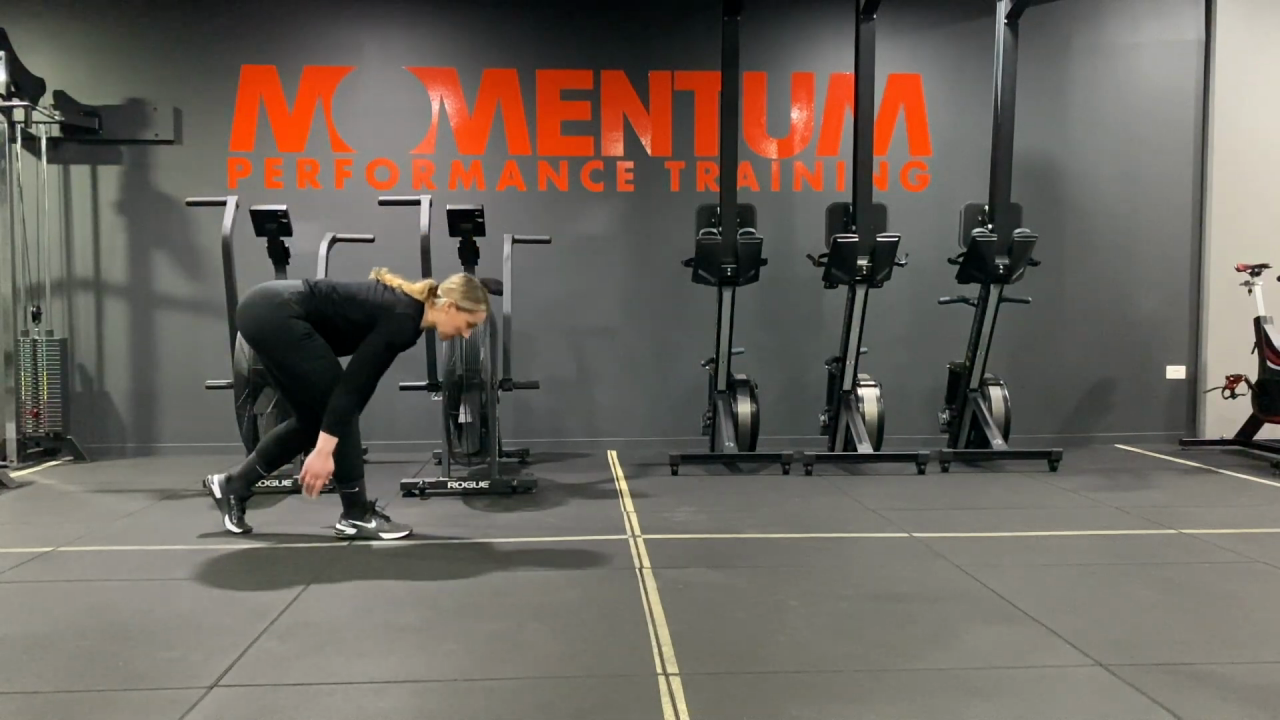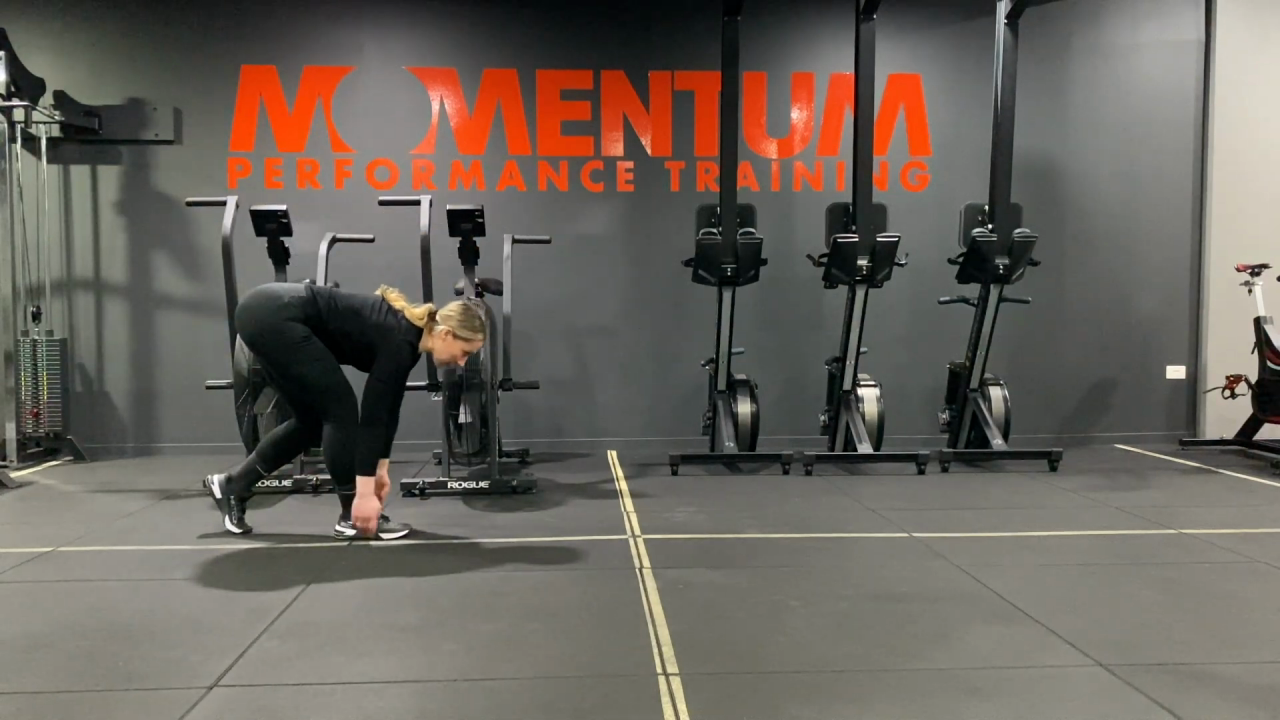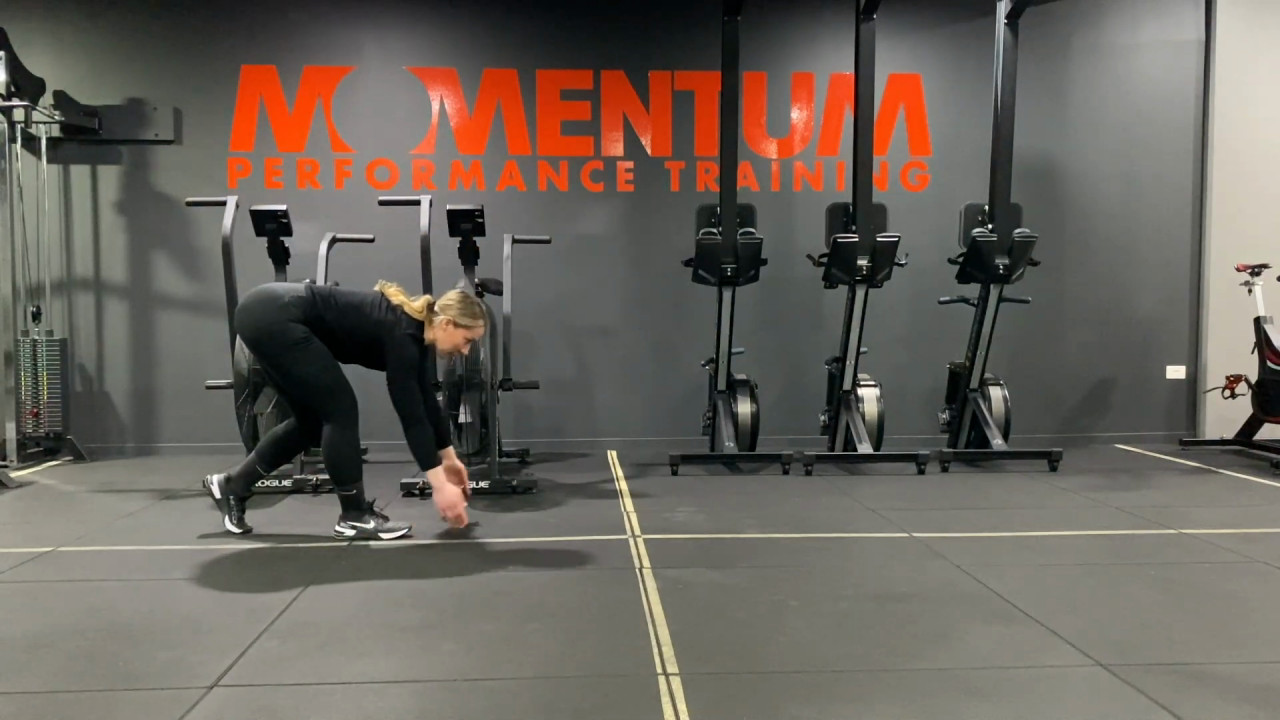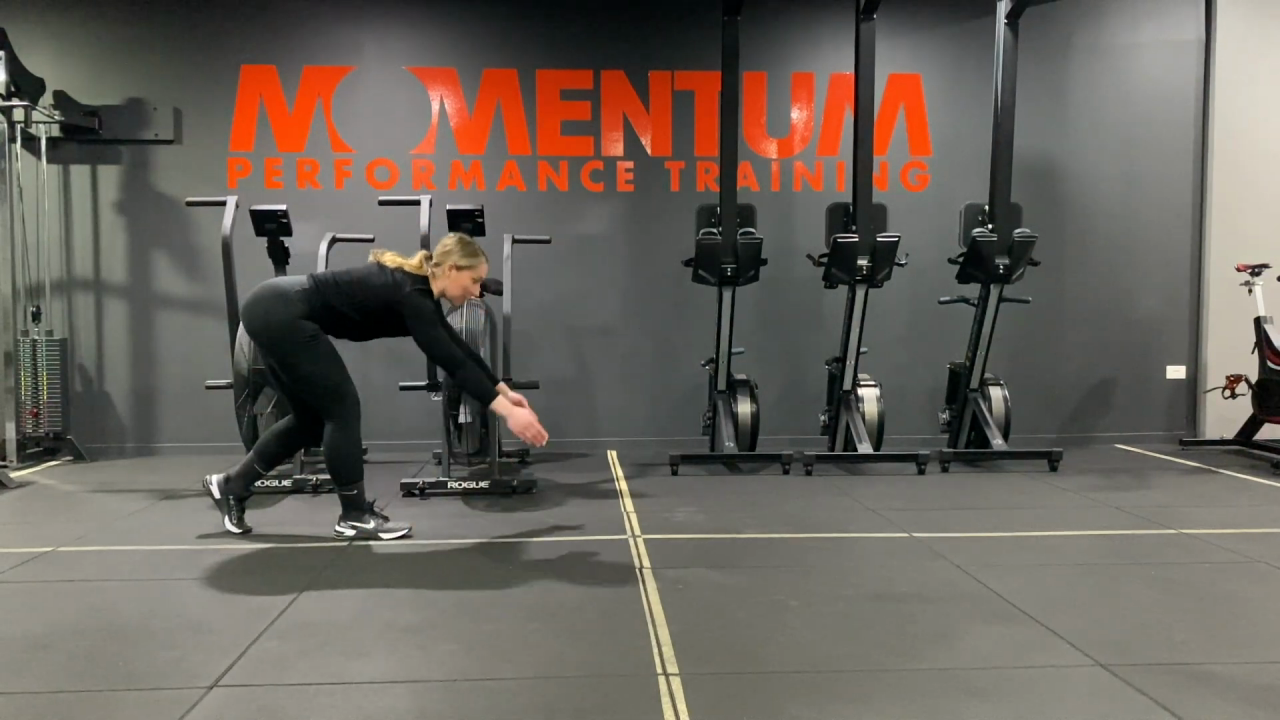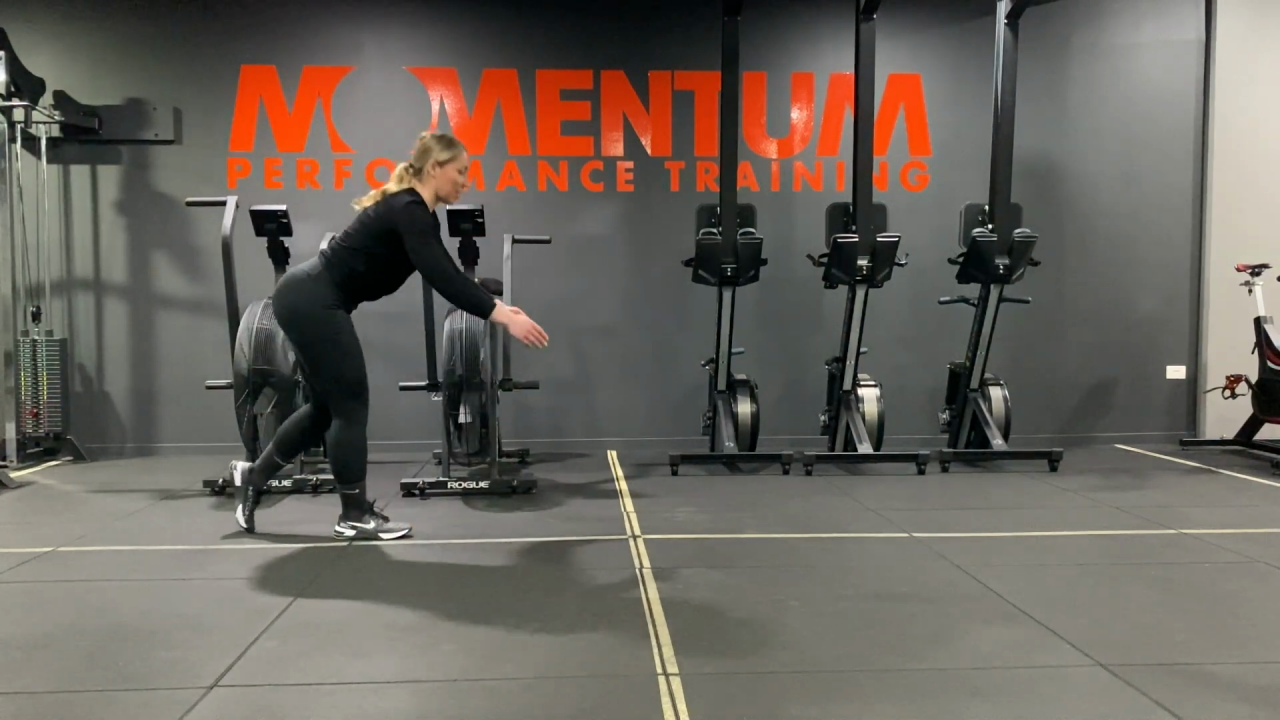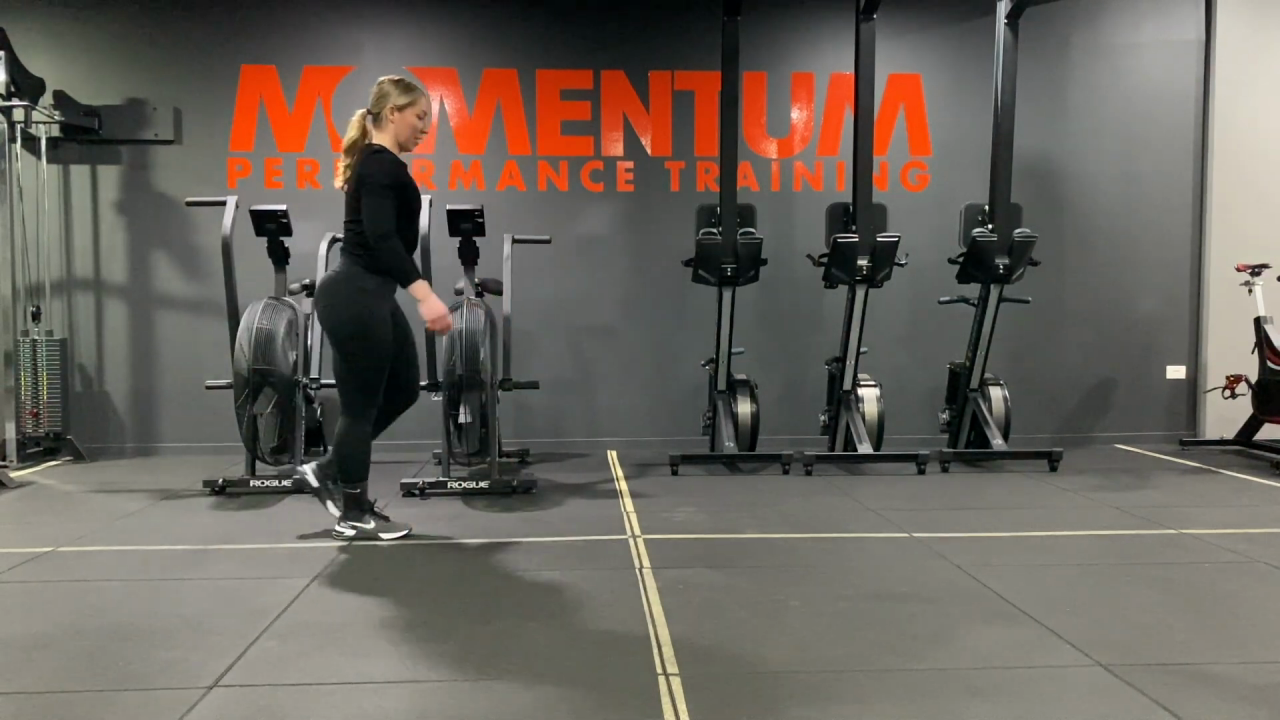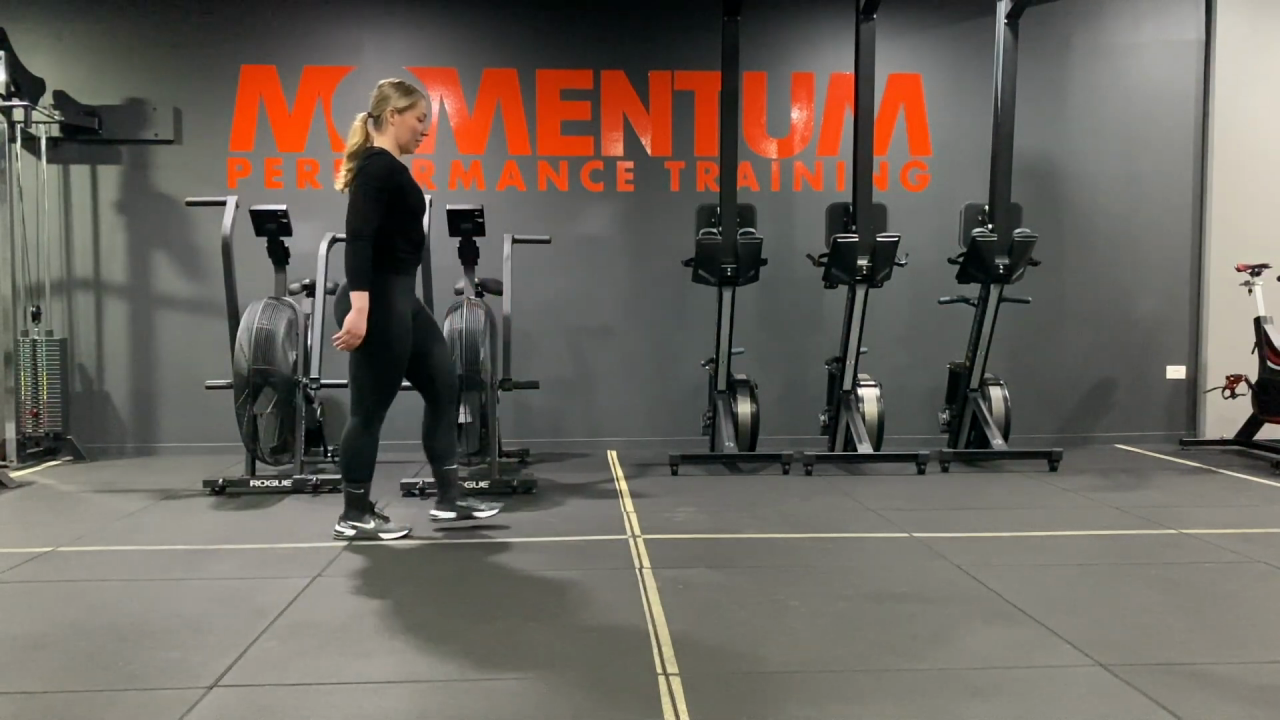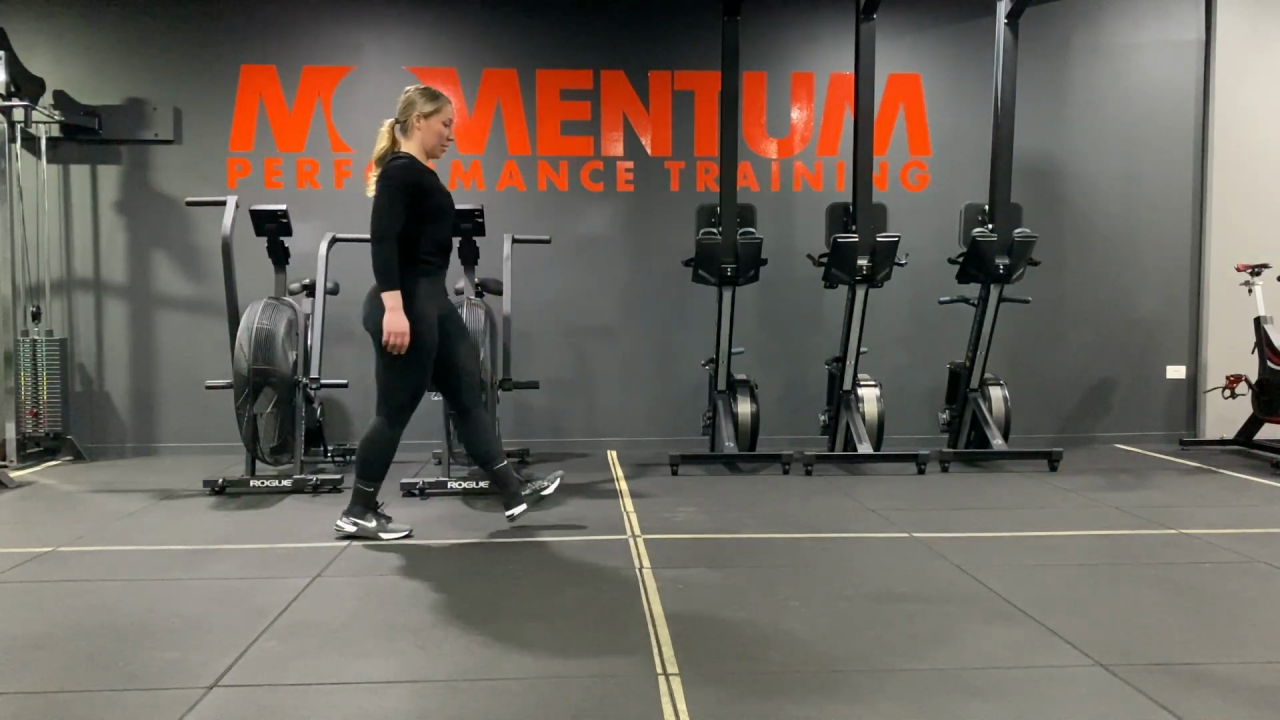
dt=0.3s
person 1, frame 1
left shoulder: (406, 309)
right shoulder: (403, 320)
left elbow: (361, 380)
right elbow: (352, 384)
right wrist: (324, 451)
left hip: (267, 313)
right hip: (275, 317)
left knee: (312, 420)
right knee: (333, 413)
left ankle: (233, 486)
right ankle: (357, 515)
person 1, frame 2
left shoulder: (408, 335)
right shoulder: (399, 342)
left elbow: (388, 411)
right elbow: (373, 416)
left wrist: (381, 468)
right wrist: (365, 493)
left hip: (265, 314)
right hip: (273, 318)
left knee: (313, 418)
right knee: (339, 409)
left ankle: (232, 486)
right ankle: (353, 517)
person 1, frame 3
left shoulder: (412, 330)
right shoulder: (402, 337)
left elbow: (424, 402)
right elbow: (411, 415)
left wrist: (447, 456)
right wrist: (439, 483)
left hip: (265, 315)
right hip: (273, 319)
left knee: (312, 418)
right knee: (339, 410)
left ankle: (232, 486)
right ankle: (354, 515)
person 1, frame 4
left shoulder: (415, 291)
right shoulder: (411, 296)
left elbow: (456, 350)
right elbow: (450, 362)
left wrist: (505, 392)
right wrist: (504, 409)
left hip: (276, 315)
right hip: (281, 317)
left knee: (310, 418)
right knee: (342, 408)
left ankle: (232, 486)
right ankle: (355, 516)
person 1, frame 5
left shoulder: (410, 209)
right shoulder: (409, 211)
left elbow: (447, 273)
right elbow: (442, 278)
left wrist: (499, 307)
right wrist: (503, 316)
left hip: (307, 300)
right hip: (312, 303)
left knee: (330, 405)
right knee: (350, 405)
left ankle: (254, 475)
right ankle: (355, 517)
person 1, frame 6
left shoulder: (380, 162)
right shoulder: (379, 164)
right elbow: (382, 238)
left wrist: (415, 293)
right wrist: (424, 294)
left hip: (369, 295)
right hip: (356, 298)
left knee: (402, 391)
right knee: (362, 405)
left ankle: (327, 472)
right ankle: (354, 514)
person 1, frame 7
left shoulder: (389, 168)
right shoulder: (376, 167)
right elbow: (359, 238)
right wrist: (359, 307)
left hip: (400, 299)
right hip: (379, 302)
left knee: (444, 389)
right knee: (370, 408)
left ankle: (448, 497)
right ankle: (355, 515)
person 1, frame 8
left shoulder: (421, 174)
right shoulder: (400, 172)
right elbow: (383, 242)
right wrist: (391, 309)
left hip: (433, 302)
right hip: (407, 304)
left knee: (468, 397)
right knee: (396, 409)
left ankle: (513, 491)
right ankle: (358, 512)
